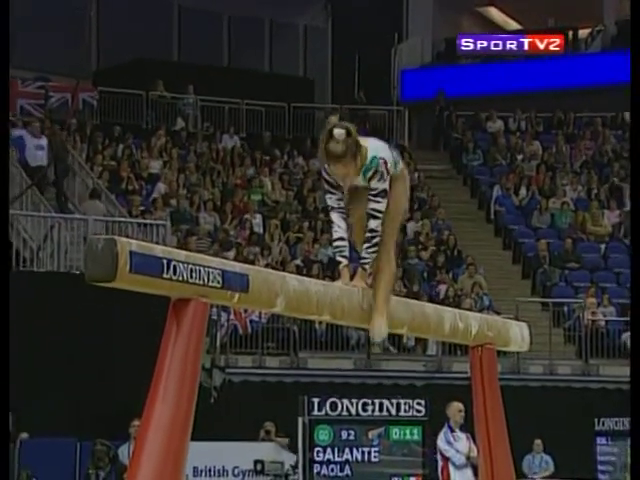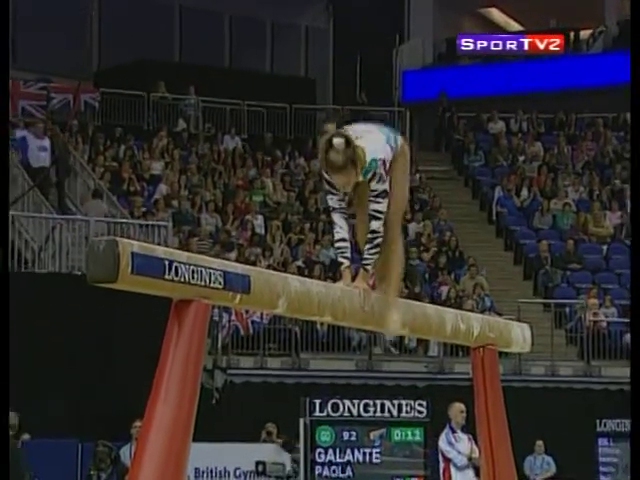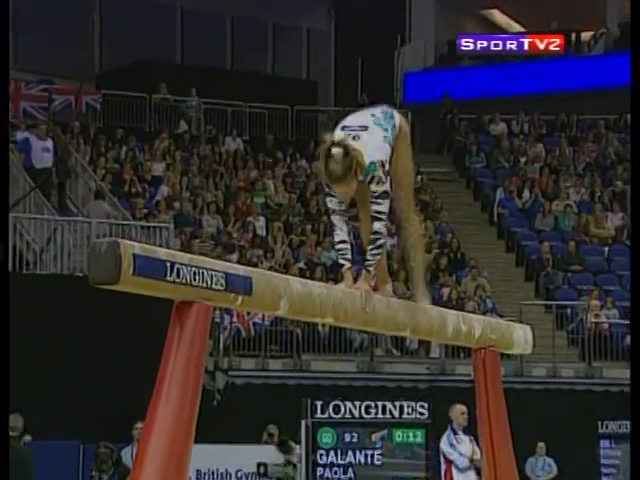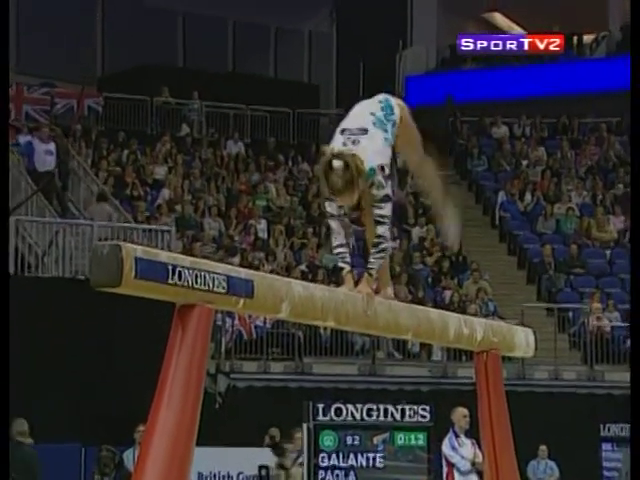
dt=0.1s
person 1, frame 1
left shoulder: (377, 161)
right shoulder: (331, 168)
left elbow: (376, 219)
right elbow: (337, 217)
left wrist: (362, 273)
right wrist: (344, 269)
left hip: (395, 181)
right hip: (361, 189)
left knee: (385, 244)
right knee: (357, 218)
left ankle: (380, 315)
right ankle: (378, 282)
person 1, frame 2
left shoulder: (375, 161)
right shoulder: (331, 168)
left elbow: (378, 223)
right elbow: (338, 220)
left wrist: (363, 275)
right wrist: (345, 269)
left hip: (394, 153)
left knee: (391, 232)
right knee: (364, 220)
right ankle: (382, 286)
person 1, frame 3
left shoulder: (374, 163)
right shoulder: (333, 168)
left elbow: (380, 221)
right elbow: (338, 220)
left wrist: (366, 275)
right wrist: (347, 271)
left knee: (405, 212)
right knee: (365, 215)
left ankle: (418, 284)
right ankle: (383, 284)
person 1, frame 4
left shoulder: (375, 168)
right shoulder: (334, 174)
left elbow: (382, 227)
right elbow: (336, 229)
left wrist: (370, 279)
right wrist: (347, 277)
right knee: (368, 214)
left ankle: (443, 209)
